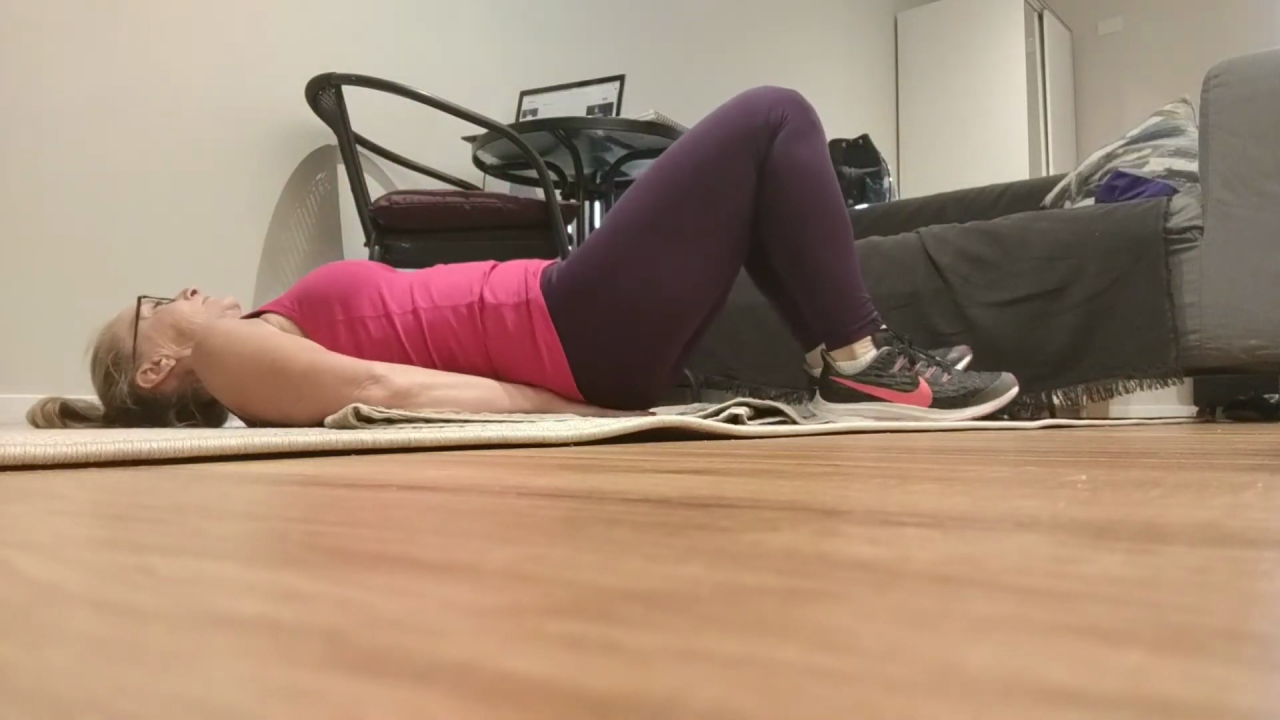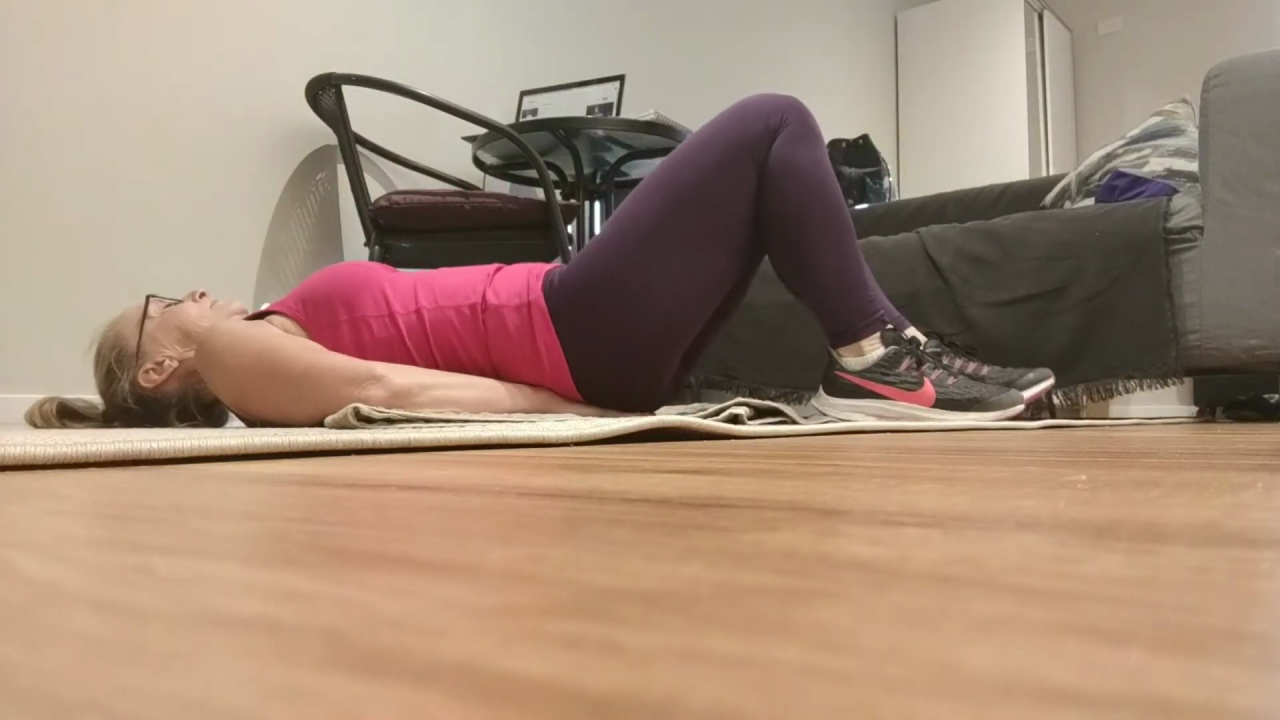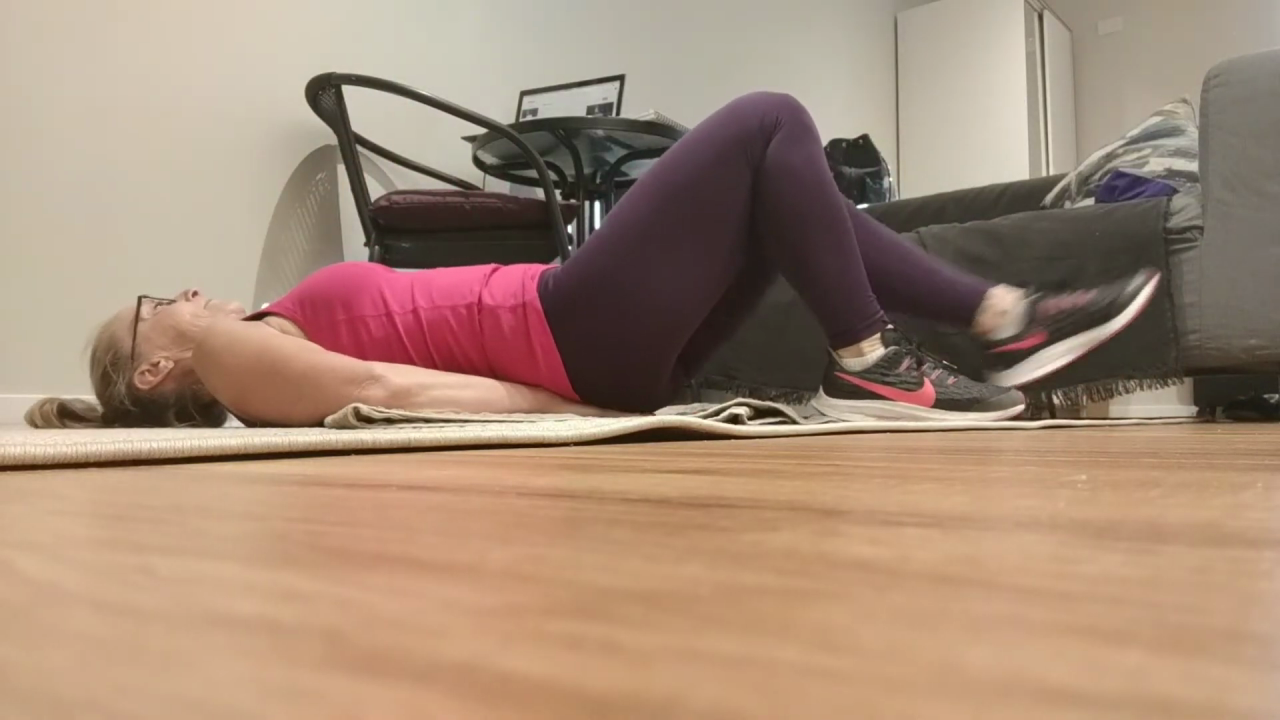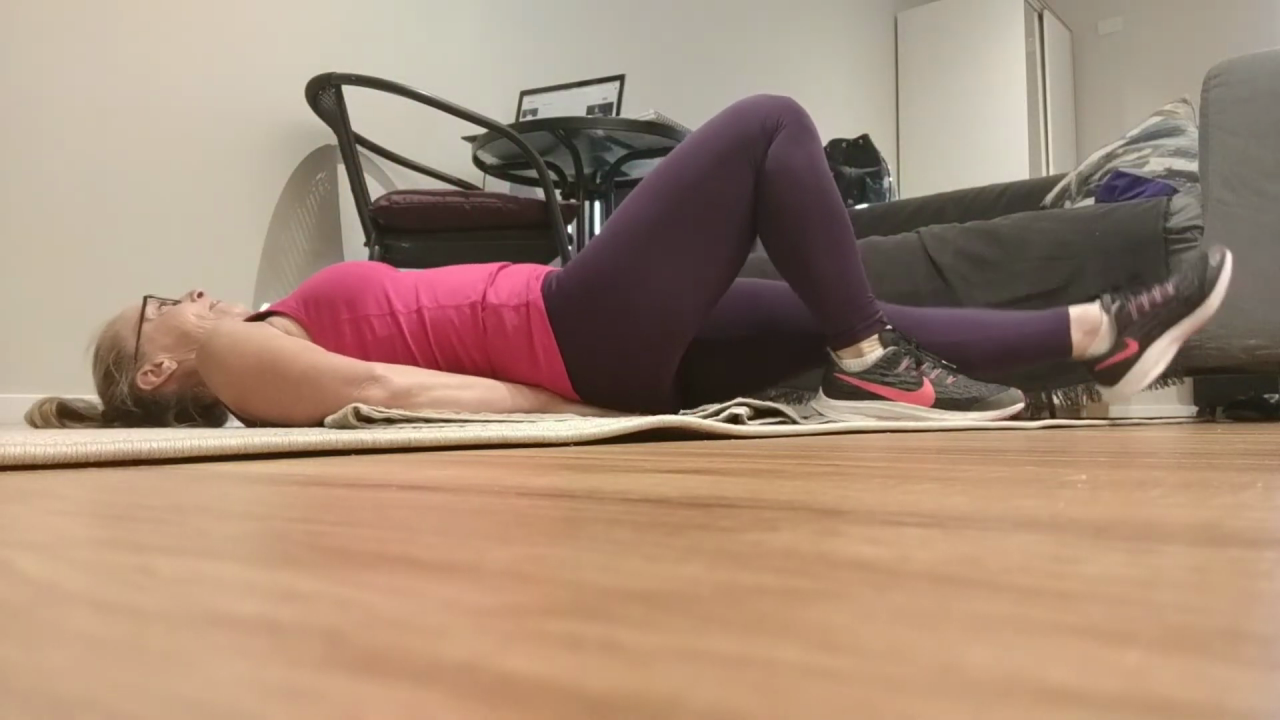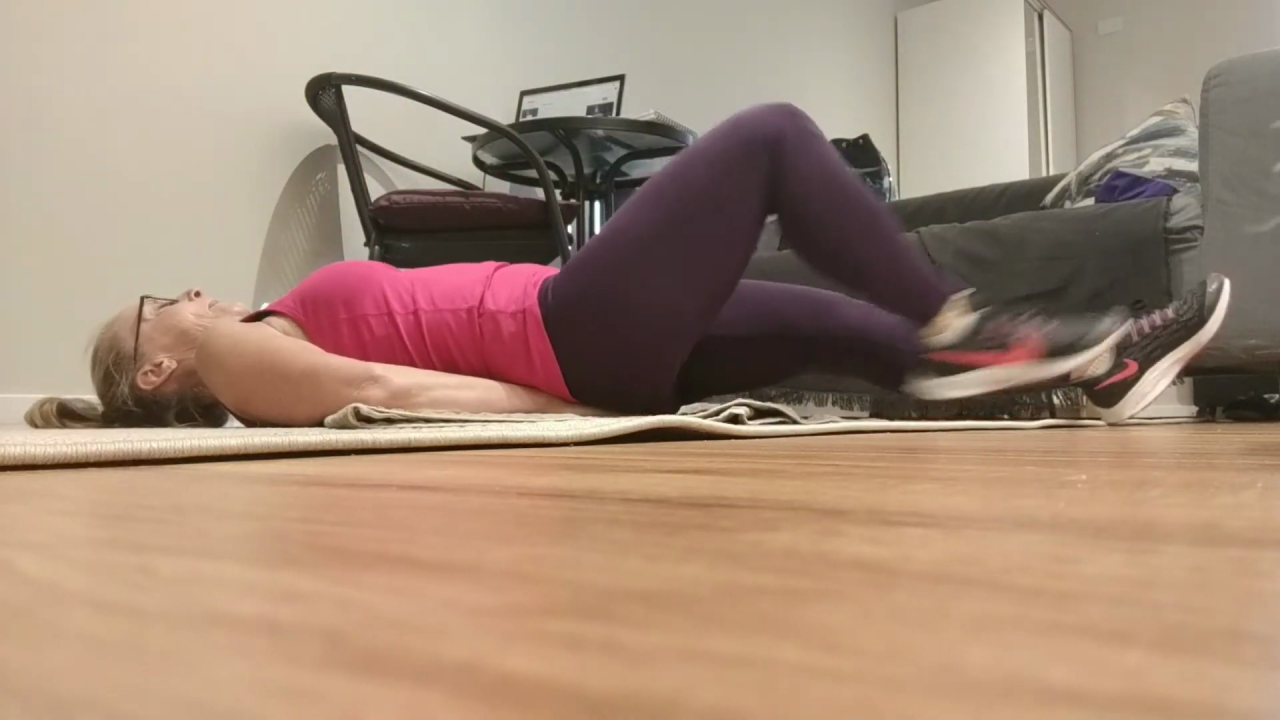
dt=0.4s
person 1, frame 1
left shoulder: (261, 343)
right shoulder: (236, 359)
right elbow: (386, 389)
right wrist: (559, 408)
left hip: (576, 323)
right hip: (579, 334)
left knee: (760, 157)
right knee: (774, 117)
left ankle: (843, 356)
right ankle: (861, 371)
person 1, frame 2
left shoulder: (270, 341)
right shoulder: (241, 359)
right elbow: (387, 390)
right wrist: (564, 412)
left hip: (583, 331)
right hip: (583, 337)
left knee: (766, 178)
right knee: (772, 124)
left ankle: (900, 349)
right ankle: (868, 368)
person 1, frame 3
left shoulder: (276, 338)
right shoulder: (248, 360)
right elbow: (387, 390)
right wrist: (567, 414)
left hip: (582, 329)
right hip: (584, 335)
left knee: (783, 193)
right knee: (767, 121)
left ankle: (1010, 322)
right ankle: (869, 367)
person 1, frame 4
left shoulder: (271, 336)
right shoulder: (244, 361)
right elbow: (385, 388)
right wrist: (564, 415)
left hip: (601, 344)
right hip: (582, 337)
left knee: (827, 317)
right knee: (768, 124)
left ankle: (1106, 334)
right ankle: (870, 373)
person 1, frame 5
left shoulder: (262, 334)
right shoulder: (243, 358)
right elbow: (377, 388)
right wrist: (554, 418)
left hip: (589, 339)
right hip: (580, 338)
left knee: (837, 322)
right knee: (773, 133)
left ankle: (1080, 357)
right ankle: (955, 332)
